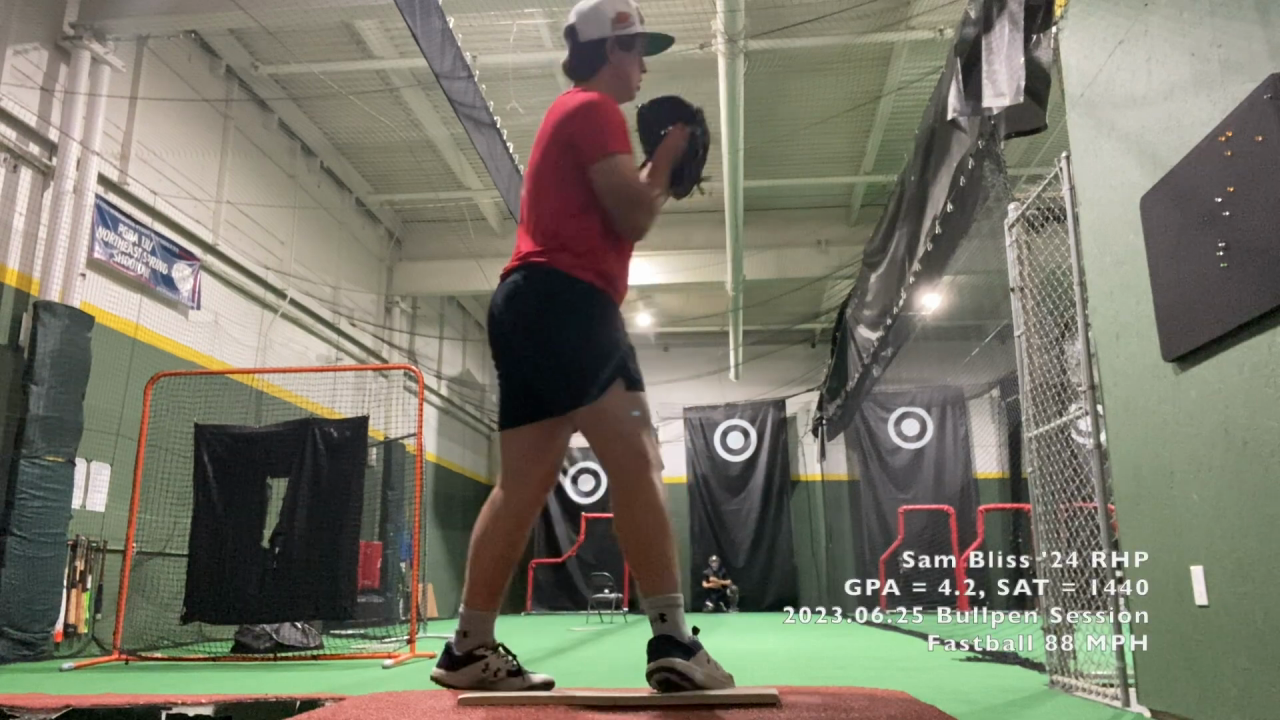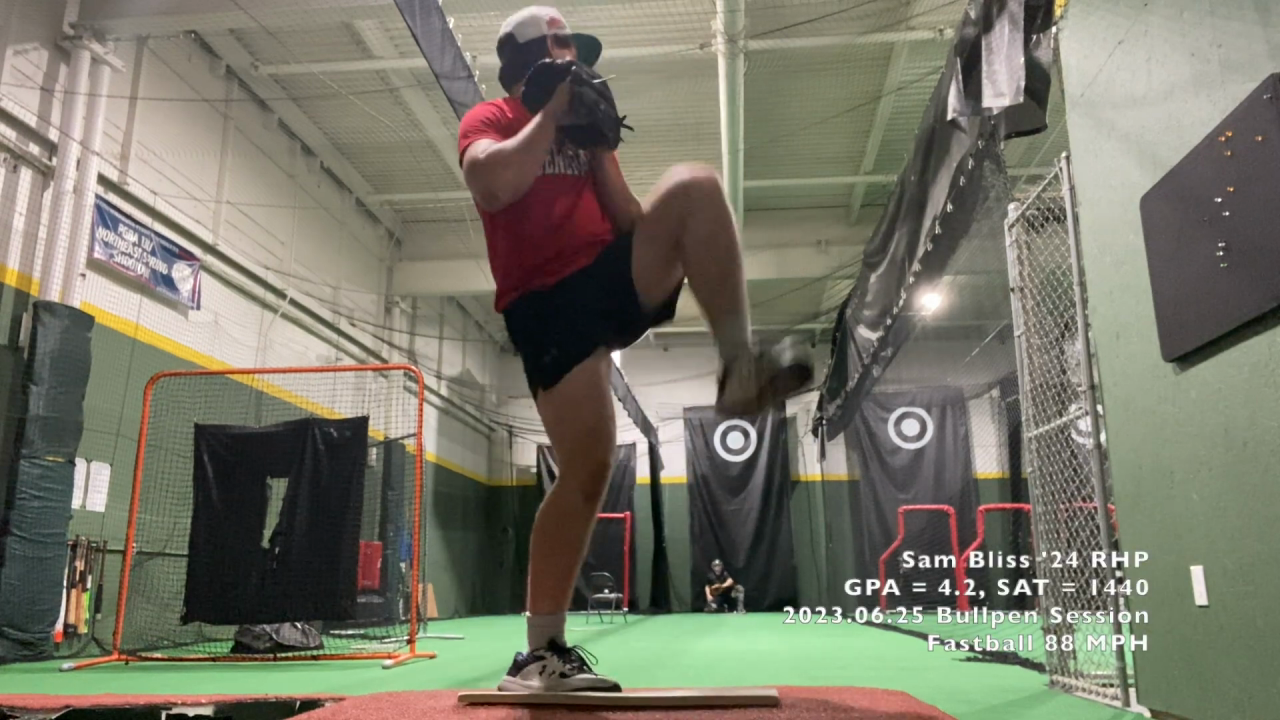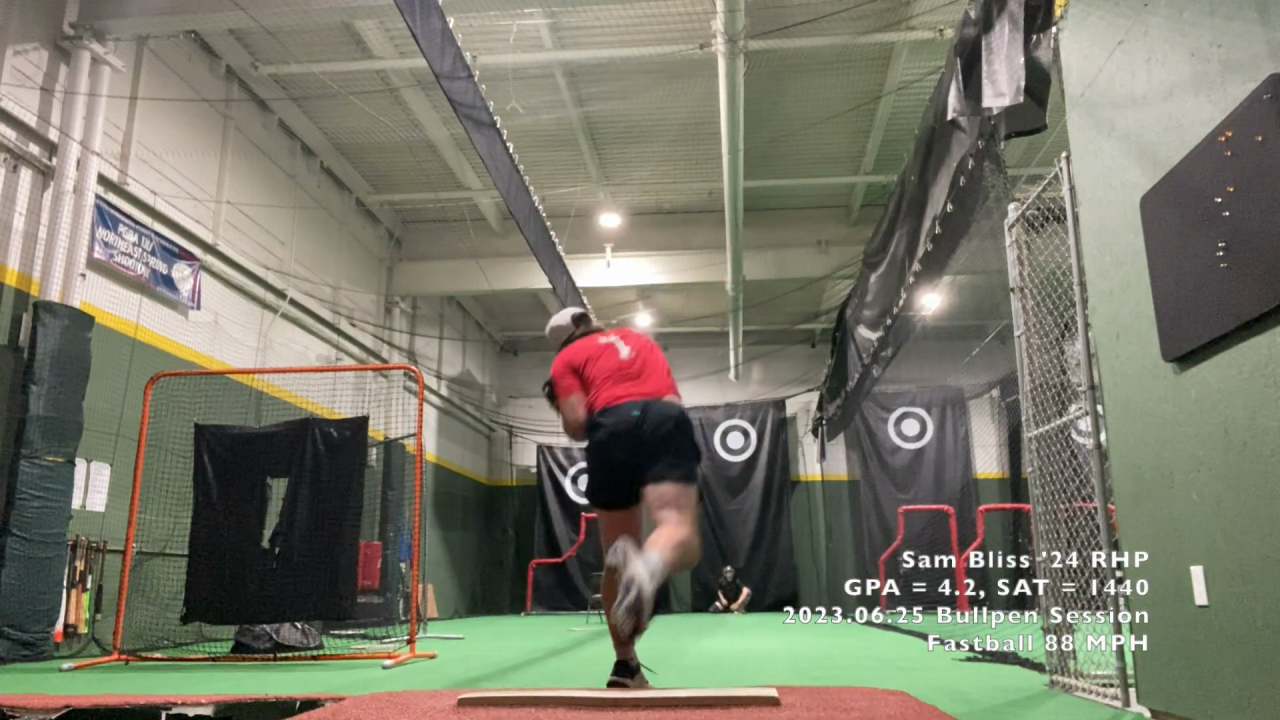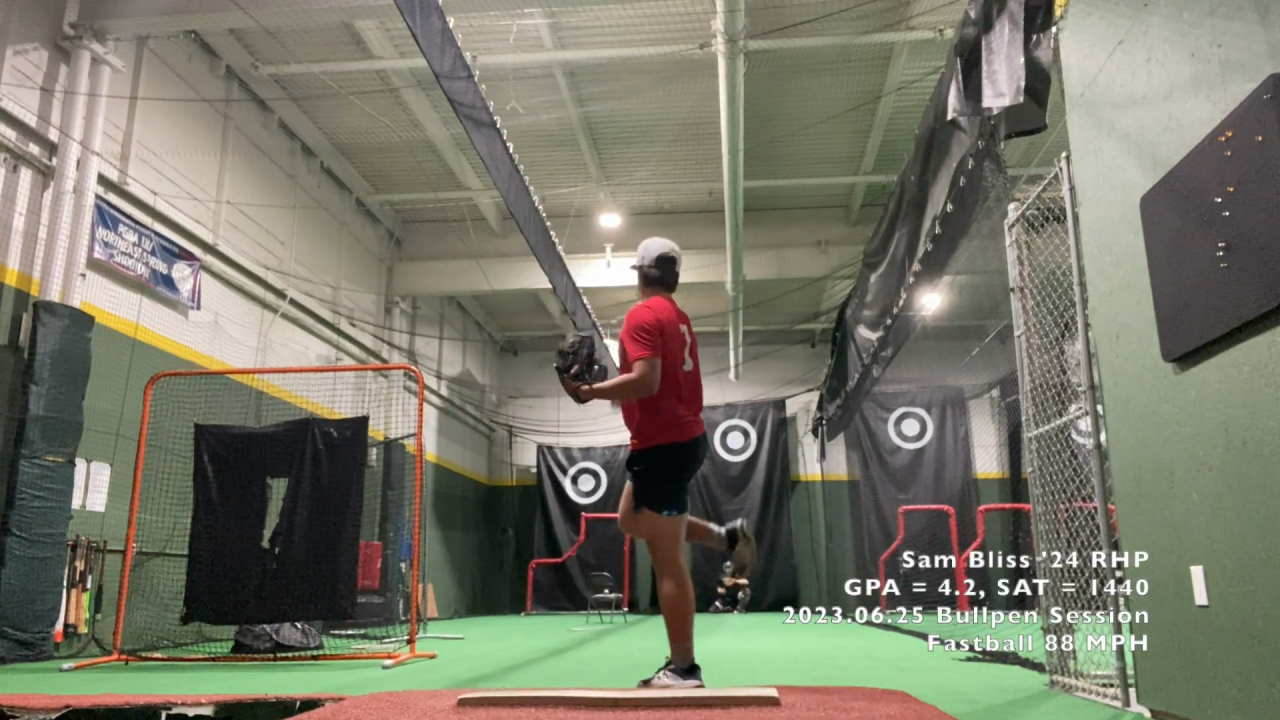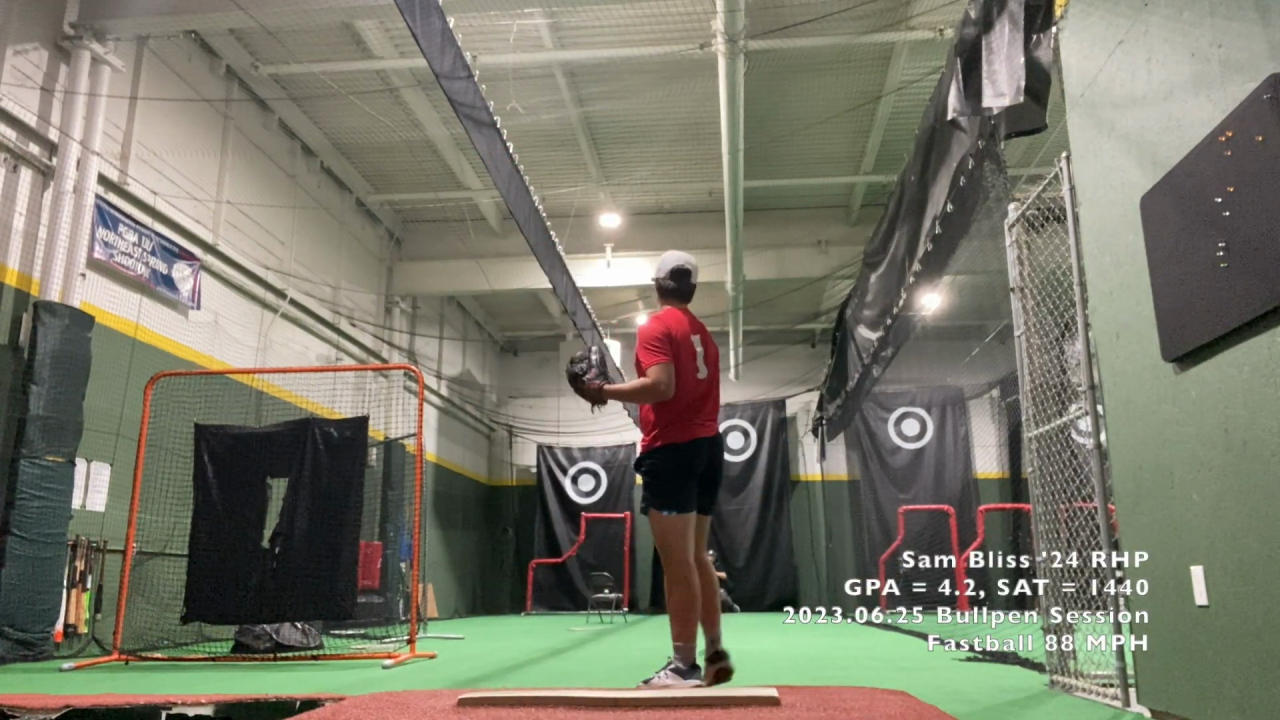
dt=1s
person 1, frame 1
left shoulder: (564, 118)
right shoulder: (594, 112)
right elbow: (633, 221)
left wrist: (651, 172)
right wrist: (665, 160)
left hip: (524, 306)
right hip: (562, 304)
left knee: (521, 485)
right knee: (635, 463)
left ankle: (470, 648)
right ankle: (671, 640)
person 1, frame 2
right shoulder: (490, 119)
left elbow: (635, 225)
right elbow: (491, 186)
left wrist: (597, 150)
right wrist: (551, 115)
left hip: (617, 276)
right hip: (548, 301)
left knee: (694, 185)
right knee: (587, 463)
left ankle: (743, 364)
right ankle: (540, 653)
person 1, frame 3
left shoulder: (566, 357)
right shoulder: (634, 338)
left elbow: (577, 425)
right hip: (663, 418)
left knee: (616, 555)
right knee: (680, 533)
left ankle: (625, 664)
right ankle: (643, 569)
person 1, frame 4
left shoulder: (642, 314)
right shoulder: (681, 319)
left elbow: (645, 381)
left wrist: (591, 391)
left hip: (662, 445)
right hip: (686, 438)
left knee: (667, 560)
right knee: (632, 518)
left ankle: (683, 668)
right ankle: (726, 536)
person 1, frame 5
left shoulder: (657, 326)
right shoulder: (704, 333)
left elbow: (660, 386)
left wrist: (608, 390)
left hip: (673, 448)
right hip: (708, 444)
left knee: (678, 558)
right knee: (695, 555)
left ankle: (684, 666)
right ankle: (714, 654)
